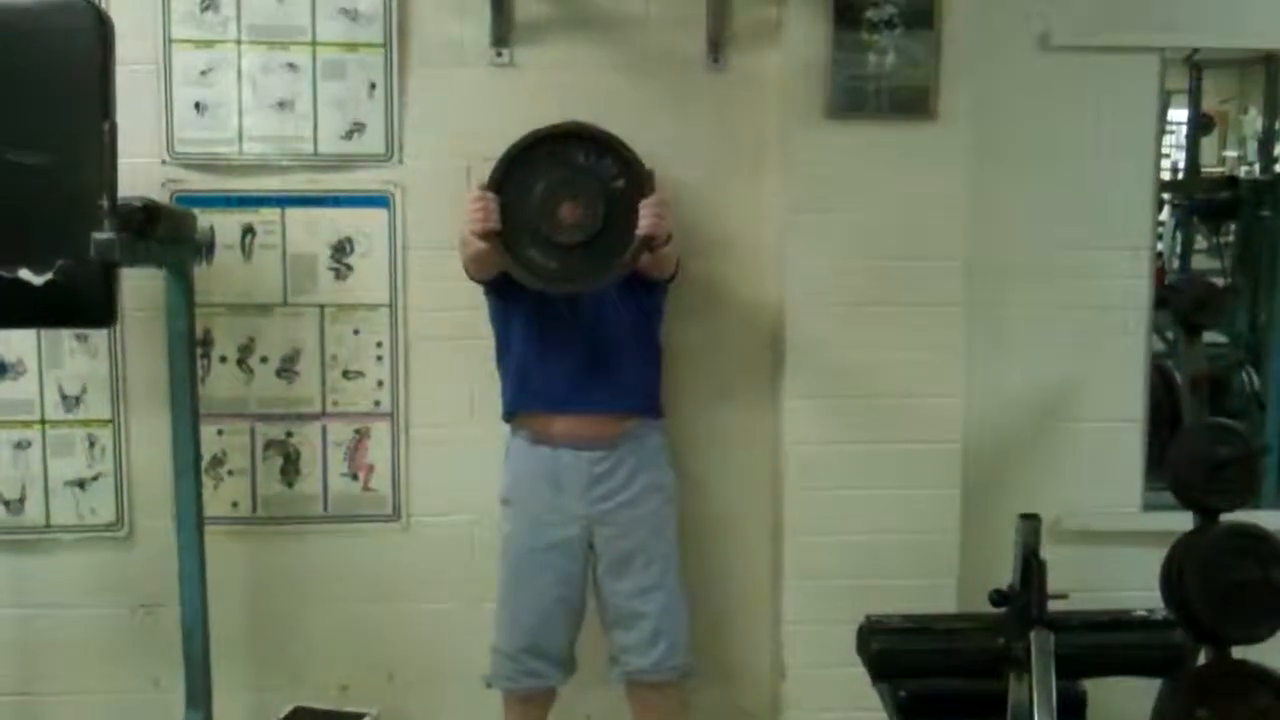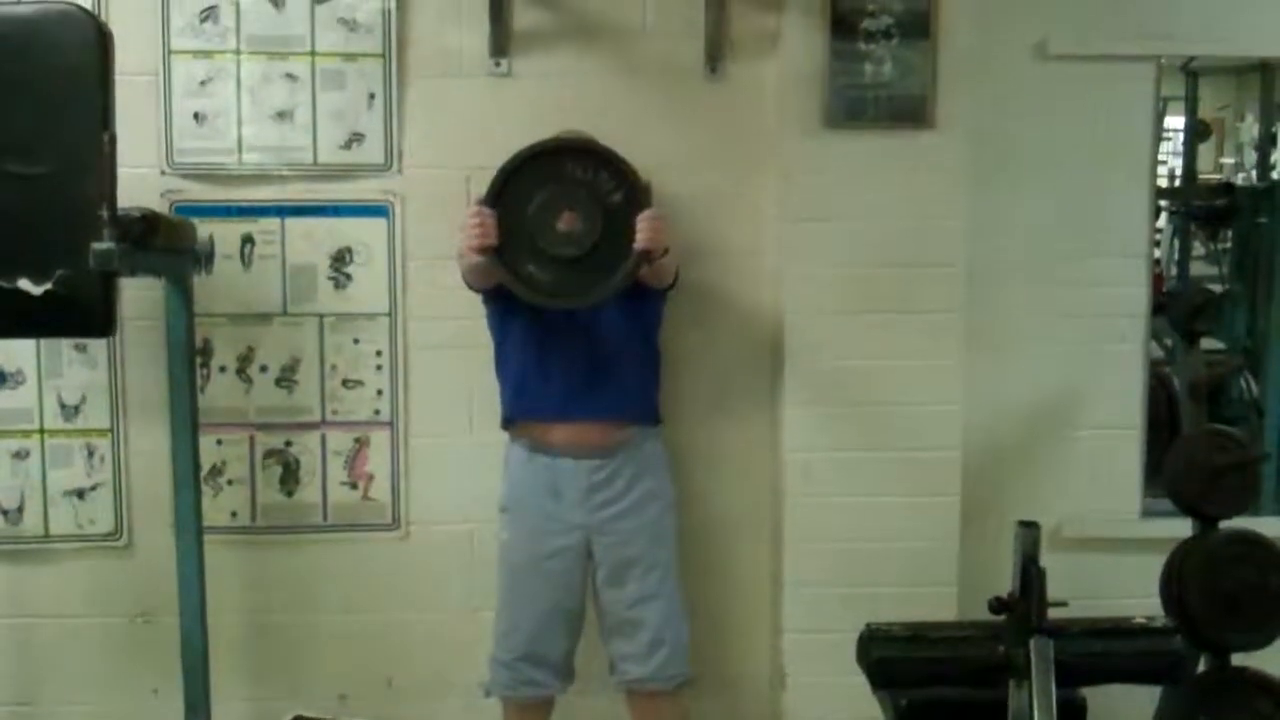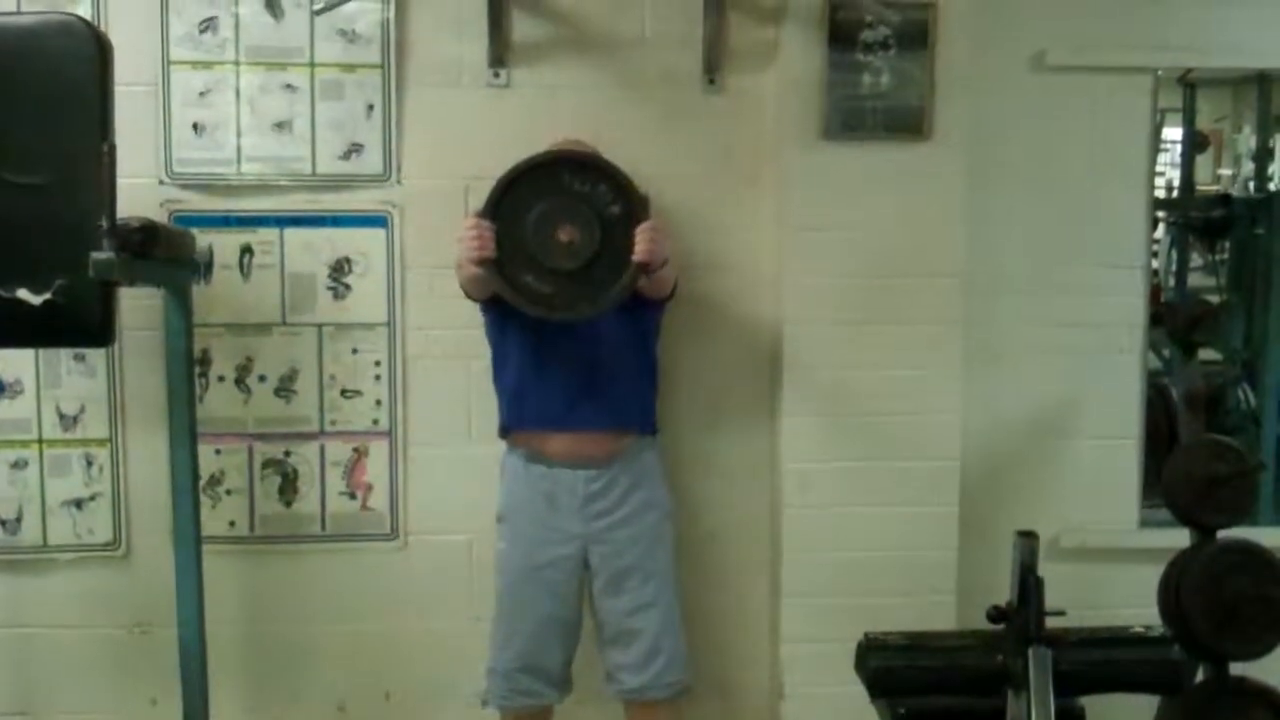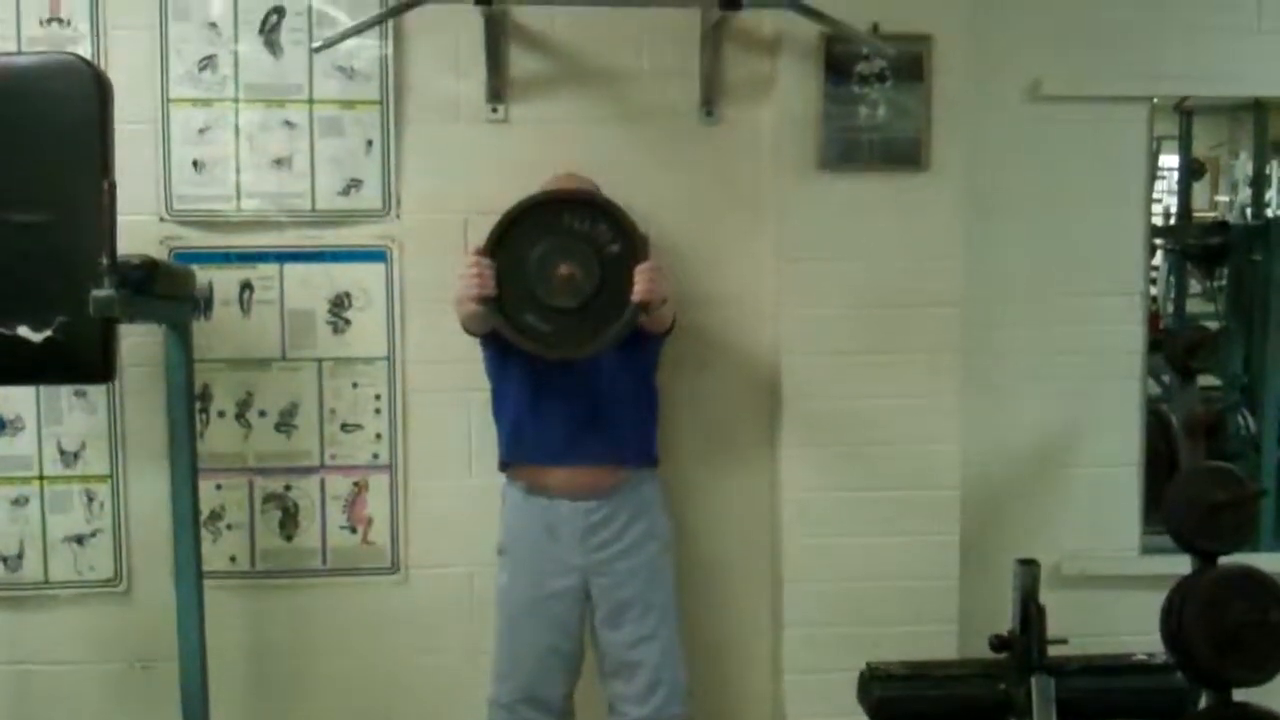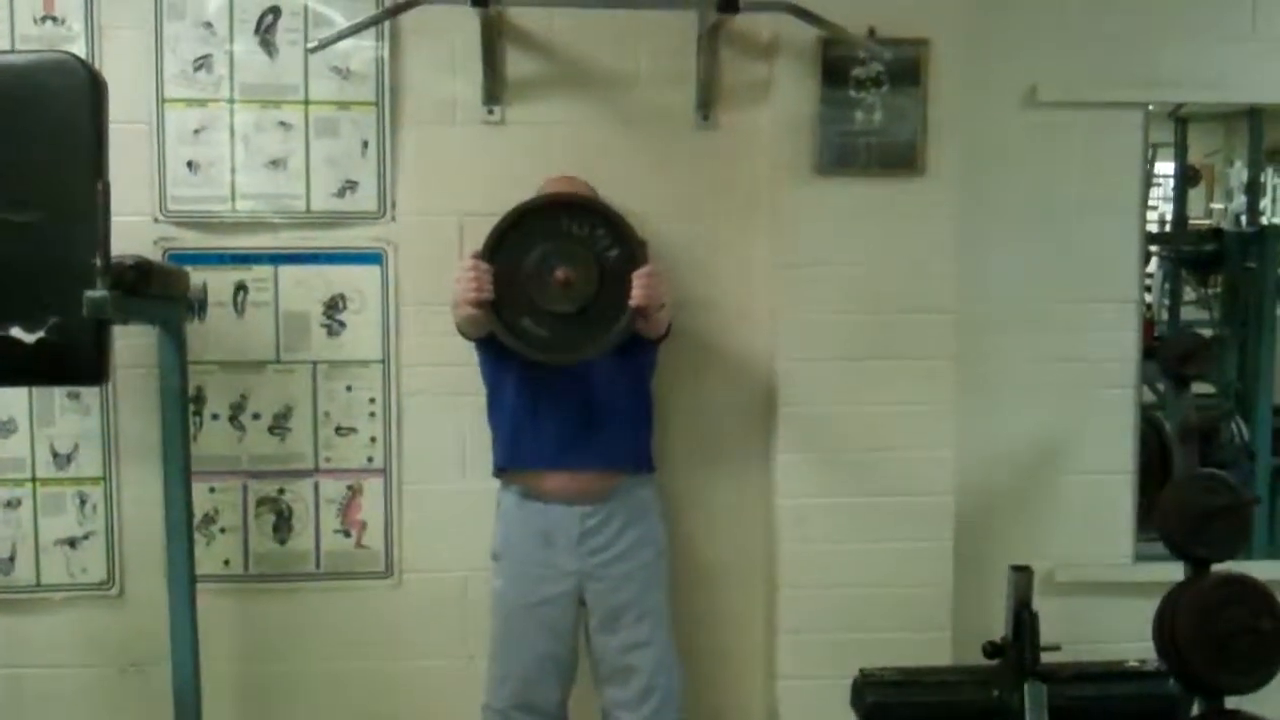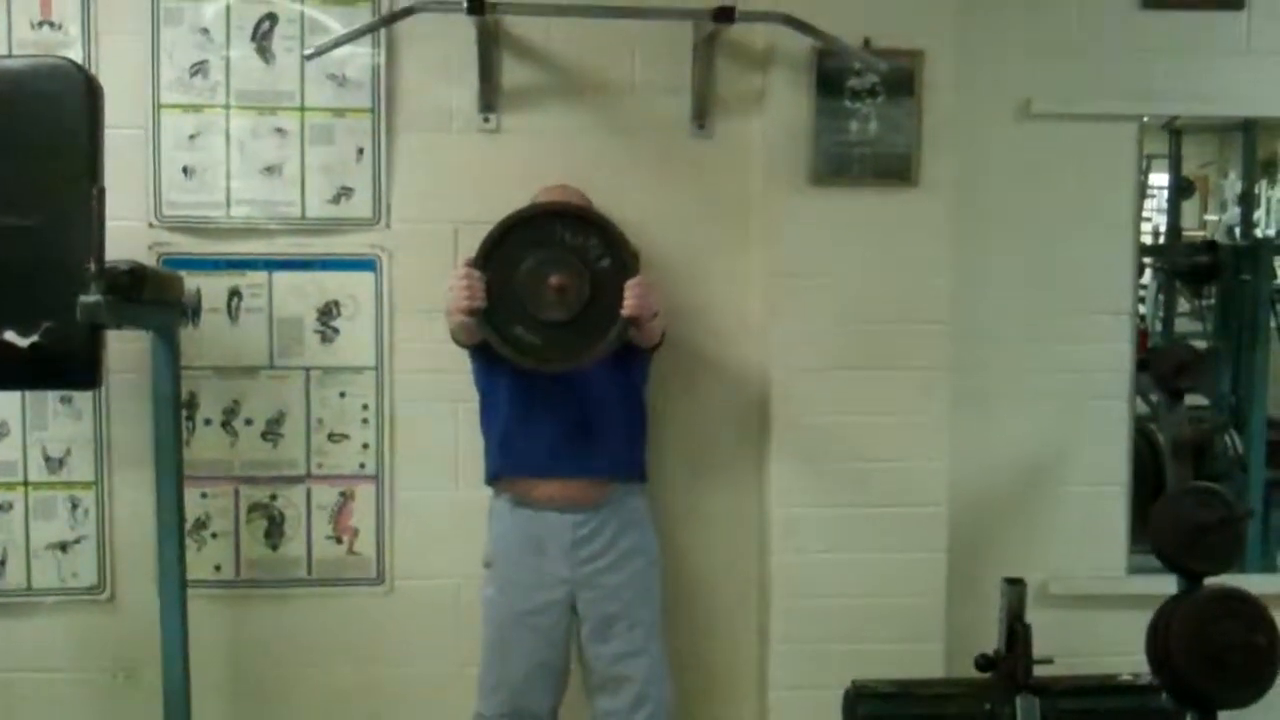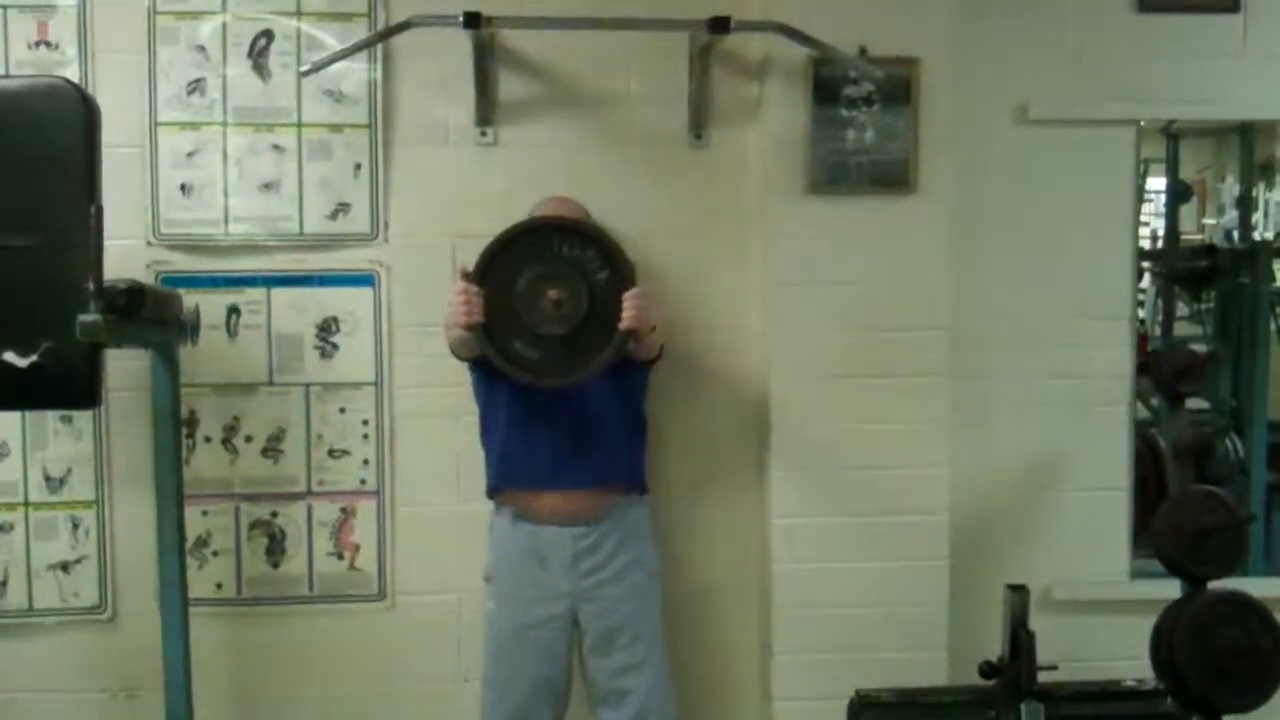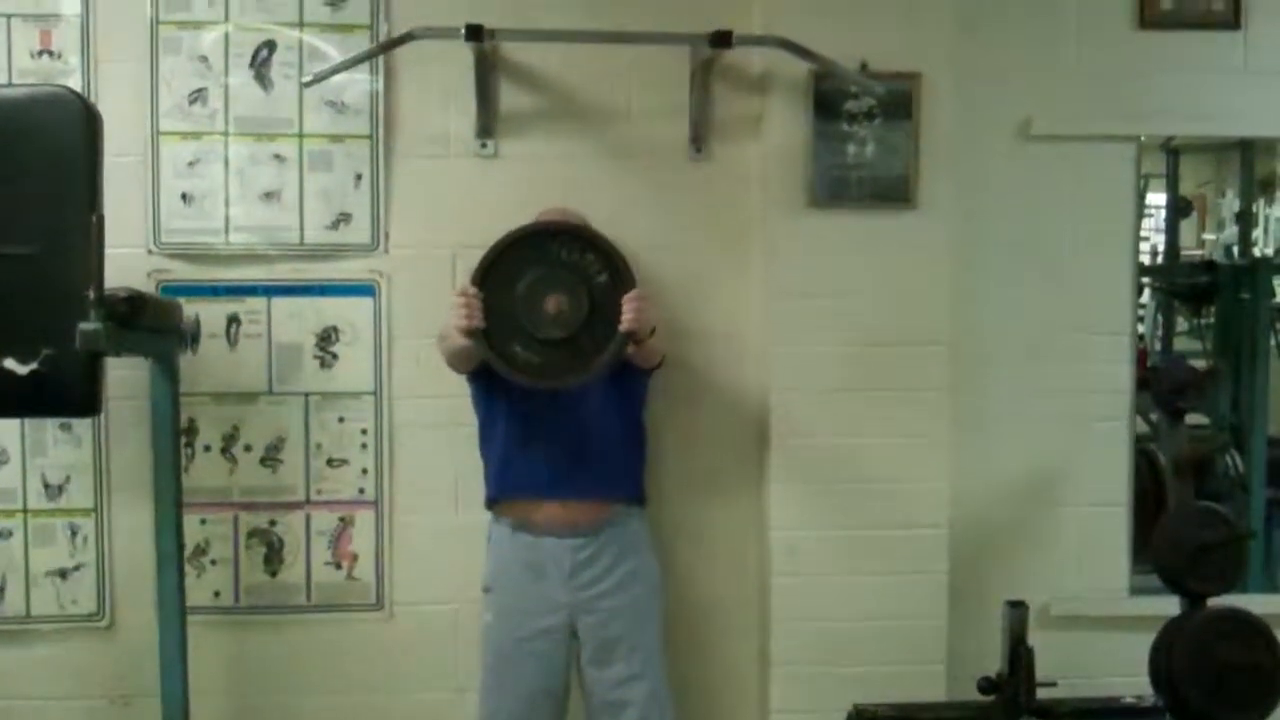
dt=0.3s
person 1, frame 1
left shoulder: (633, 253)
left elbow: (662, 266)
right elbow: (481, 266)
left wrist: (660, 240)
right wrist: (477, 239)
left hip: (632, 458)
right hip: (540, 462)
left knee: (652, 633)
right knee: (528, 636)
person 1, frame 2
left shoulder: (629, 253)
left elbow: (661, 275)
right elbow: (483, 274)
left wrist: (659, 247)
right wrist: (474, 251)
left hip: (630, 466)
right hip: (538, 471)
left knee: (650, 638)
right knee: (527, 643)
person 1, frame 3
left shoulder: (628, 267)
left elbow: (660, 285)
right elbow: (479, 286)
left wrist: (658, 263)
right wrist: (471, 263)
left hip: (626, 476)
right hip: (536, 481)
left knee: (649, 649)
right knee: (524, 657)
person 1, frame 4
left shoulder: (626, 295)
left elbow: (658, 320)
right elbow: (479, 320)
left wrist: (657, 301)
right wrist: (470, 301)
left hip: (627, 509)
right hip: (535, 512)
person 1, frame 5
left shoulder: (622, 300)
left elbow: (655, 325)
right elbow: (475, 324)
left wrist: (654, 306)
right wrist: (468, 304)
left hip: (623, 513)
right hip: (531, 517)
person 1, frame 6
left shoulder: (616, 306)
left elbow: (648, 334)
right elbow: (468, 331)
left wrist: (647, 314)
right wrist: (461, 309)
left hip: (615, 522)
right hip: (522, 525)
person 1, frame 7
left shoulder: (614, 320)
left elbow: (647, 347)
right elbow: (466, 345)
left wrist: (644, 328)
right wrist: (460, 323)
left hip: (615, 535)
right hip: (523, 539)
person 1, frame 8
left shoulder: (614, 330)
left elbow: (649, 355)
right elbow: (461, 358)
left wrist: (645, 333)
right wrist: (458, 334)
left hip: (614, 546)
right hip: (522, 549)
